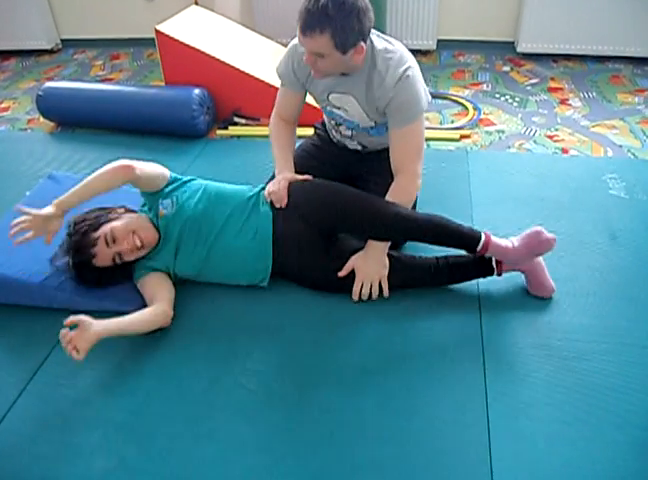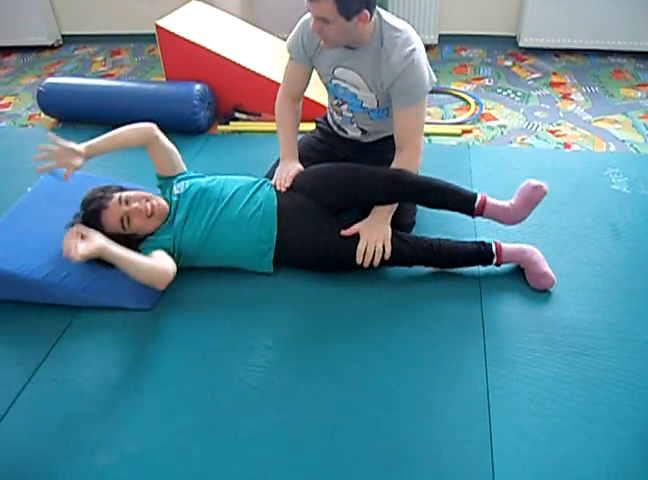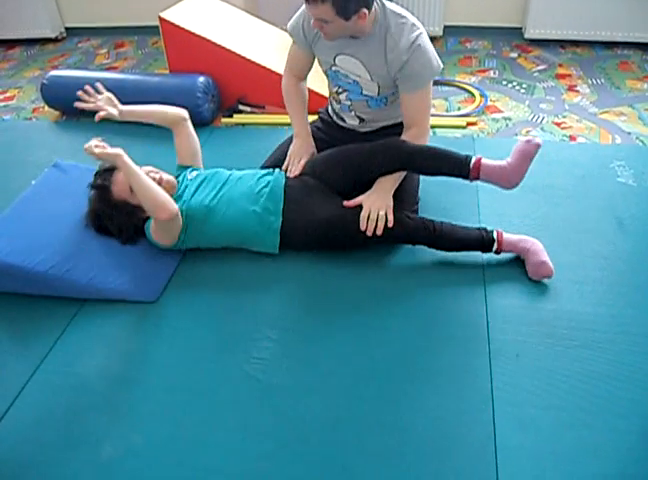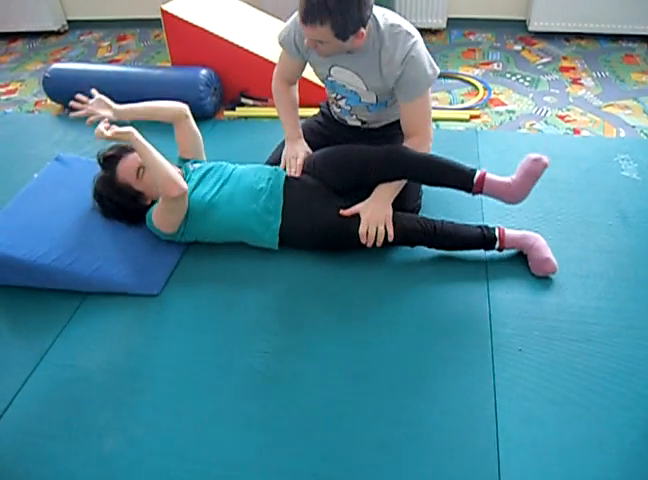
dt=0.3s
person 1, frame 1
left shoulder: (157, 194)
right shoulder: (149, 268)
left elbow: (125, 167)
right elbow: (161, 314)
left wrist: (56, 209)
right wrist: (96, 328)
left hip: (283, 207)
right hip: (282, 263)
left knee: (390, 218)
right knee: (395, 273)
left ankle: (501, 247)
right ankle: (503, 270)
person 1, frame 2
left shoulder: (173, 186)
right shoulder: (157, 245)
left elbow: (148, 131)
right elbow: (162, 276)
left wrist: (82, 152)
right wrist: (101, 247)
left hip: (289, 193)
right hip: (291, 244)
left knee: (392, 181)
right knee: (400, 249)
left ankle: (498, 207)
right ankle: (504, 253)
person 1, frame 3
left shoulder: (184, 174)
right shoulder: (161, 231)
left elbow: (180, 117)
right elbow: (162, 207)
left wrist: (120, 111)
right wrist: (118, 155)
left hip: (294, 182)
right hip: (295, 226)
left knee: (390, 150)
right knee: (403, 227)
left ankle: (496, 170)
right ankle: (505, 242)
person 1, frame 4
left shoulder: (189, 166)
right shoulder: (164, 219)
left elbow: (180, 111)
right elbow: (173, 190)
left wrist: (119, 112)
right wrist: (130, 133)
left hip: (298, 177)
right hip: (295, 225)
left knee: (392, 157)
right knee: (405, 230)
left ankle: (500, 184)
right ankle: (507, 238)
person 2, frame 1
left shoulder: (398, 75)
right shoulder: (300, 54)
left elbow: (408, 176)
right elbow: (282, 120)
left wrist: (376, 251)
right wrist: (284, 172)
left hip: (385, 150)
right hip: (333, 141)
left knee: (390, 237)
right knee: (276, 203)
left ankle: (362, 190)
right ankle: (350, 187)
person 2, frame 2
left shoulder: (405, 54)
right shoulder: (309, 30)
left elbow: (409, 151)
right elbow: (288, 98)
left wrist: (381, 218)
right wrist: (288, 158)
left hip: (386, 142)
right hip: (335, 133)
left knee: (394, 224)
person 2, frame 3
left shoulder: (409, 41)
left elbow: (417, 130)
right elbow: (293, 78)
left wrist: (383, 189)
right wrist: (302, 137)
left hip: (389, 133)
right hip: (335, 124)
person 2, frame 4
left shoulder: (404, 48)
right shoulder: (304, 26)
left elbow: (419, 139)
right elbow: (283, 81)
left wrist: (381, 198)
right wrist: (294, 139)
left hip: (390, 128)
right hip: (336, 121)
left knee: (398, 212)
